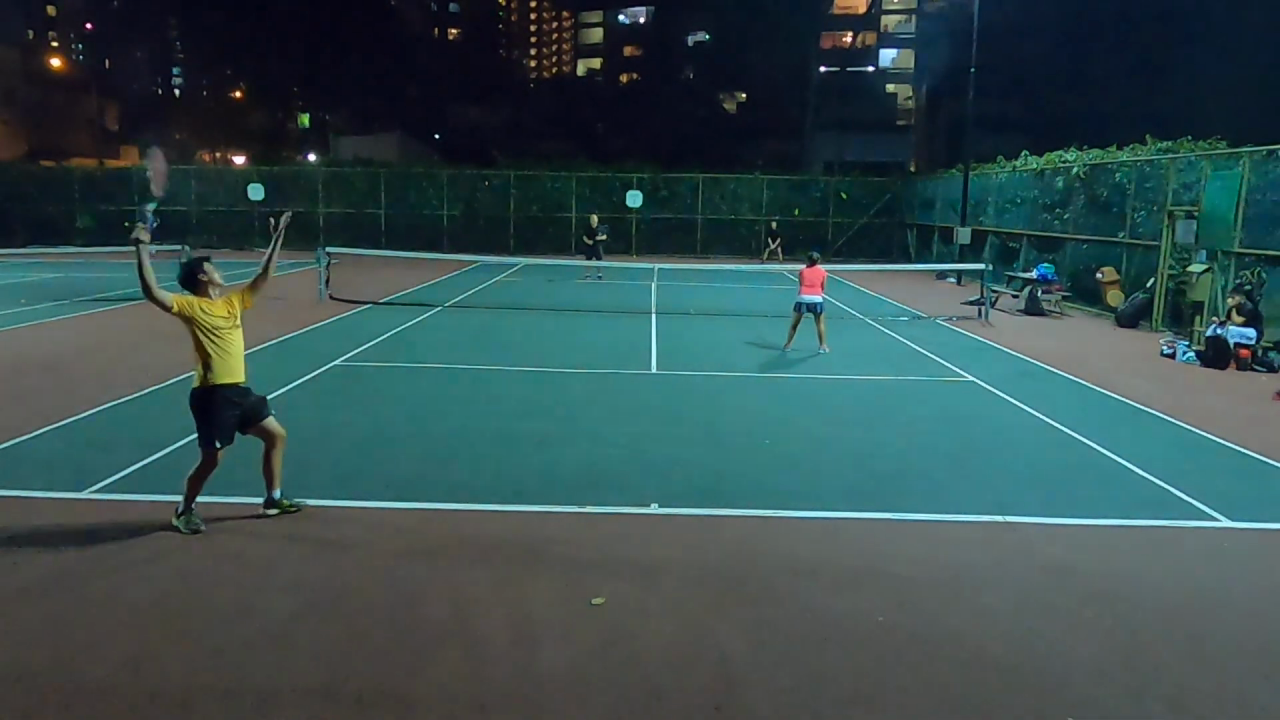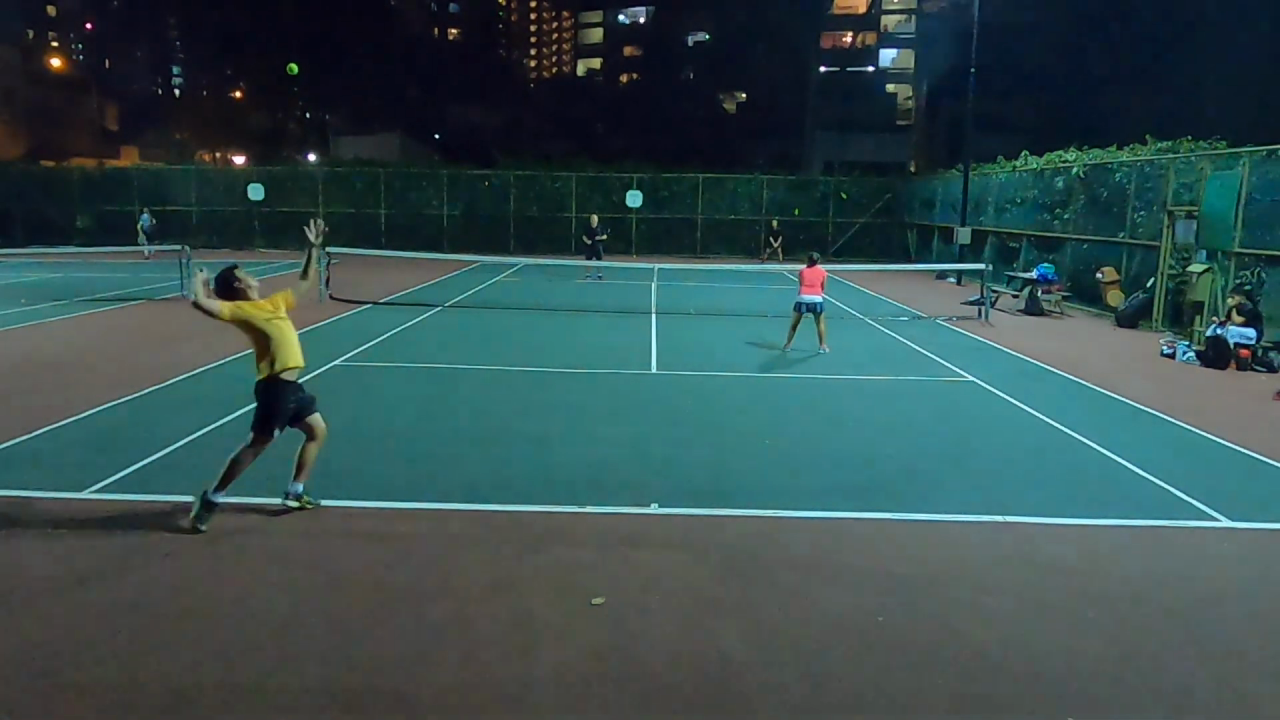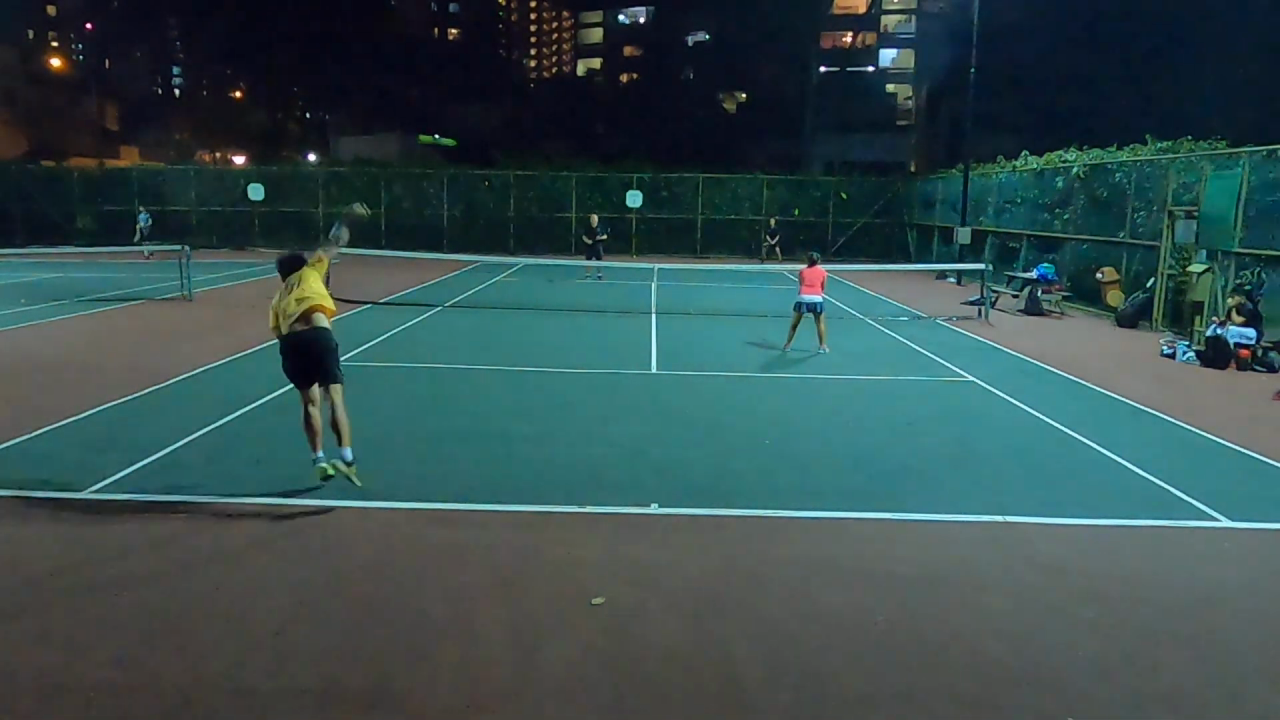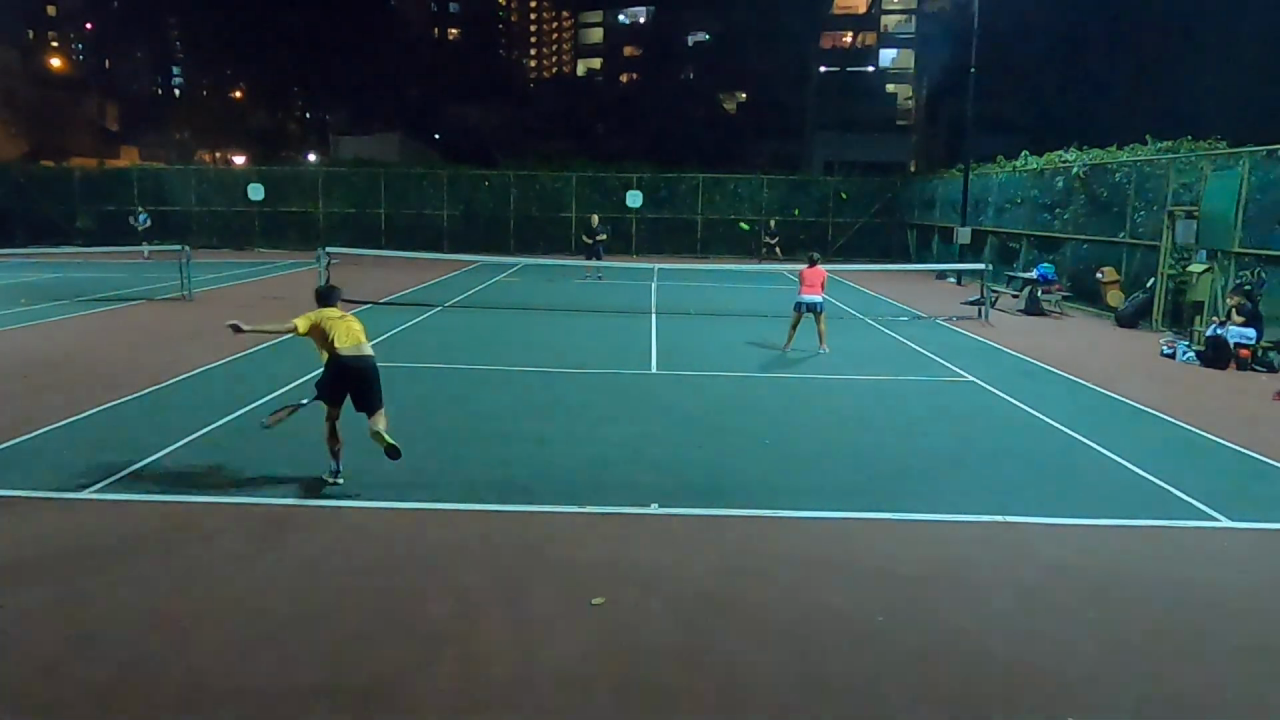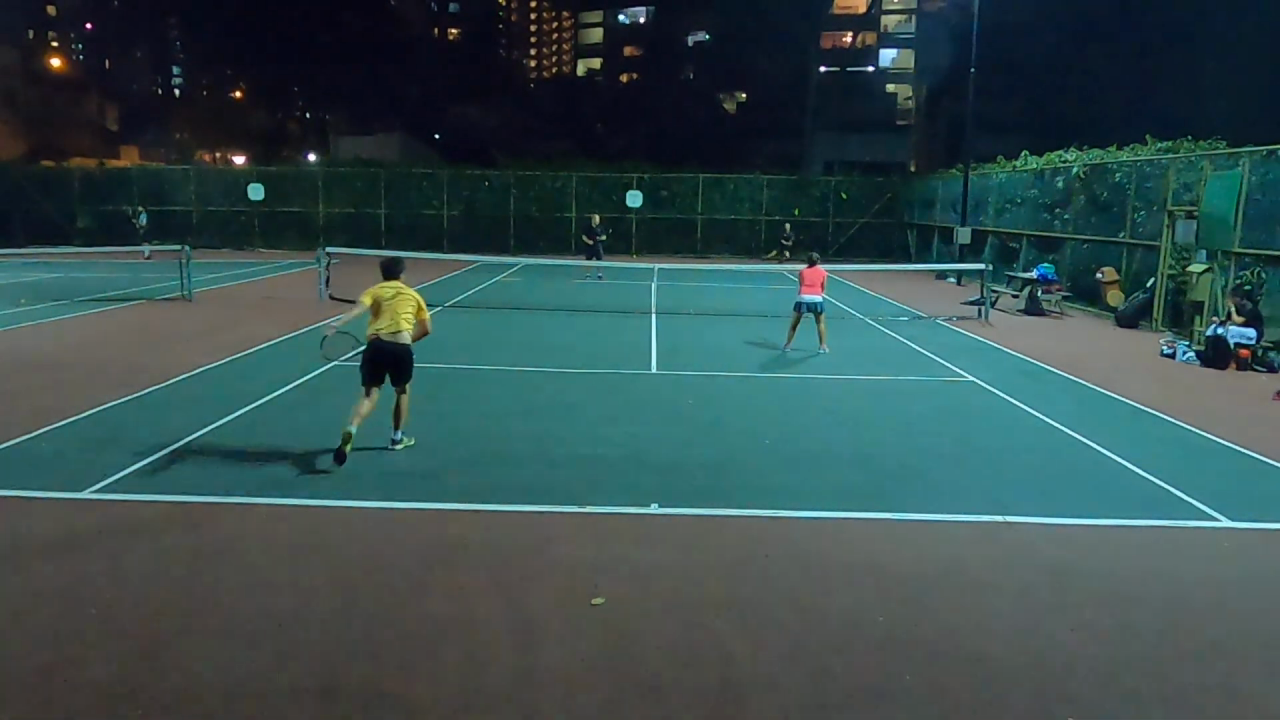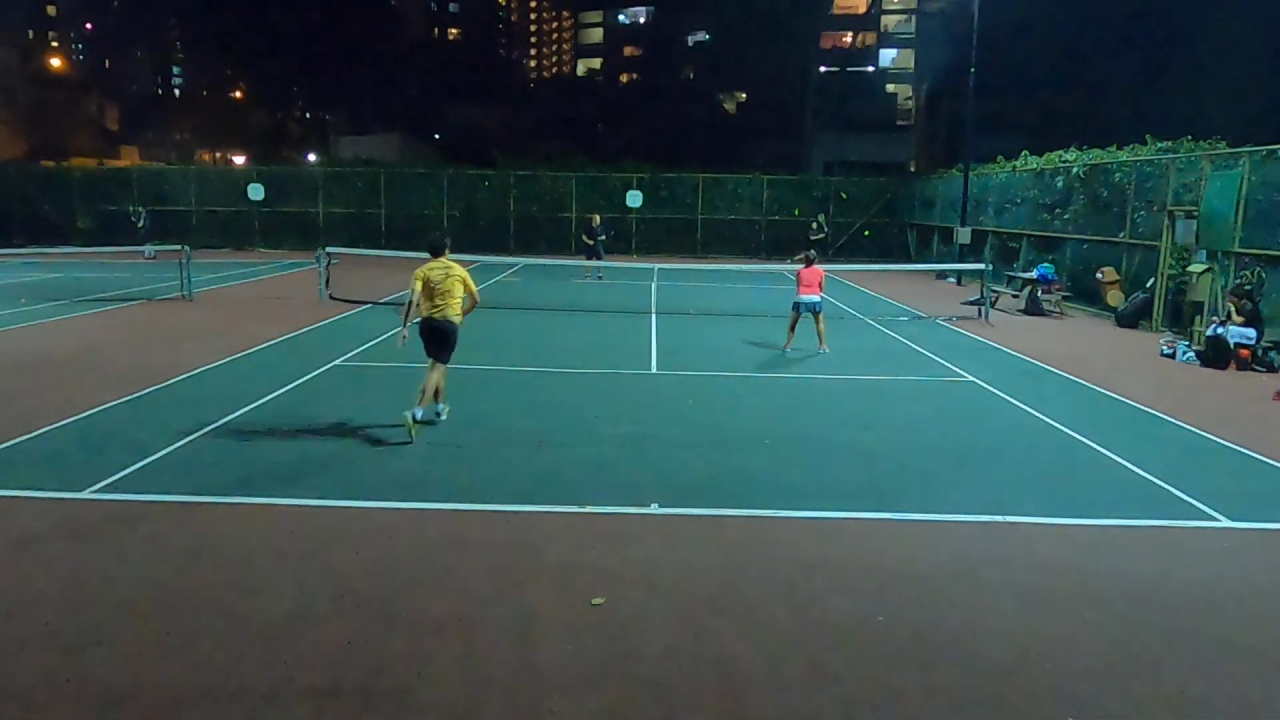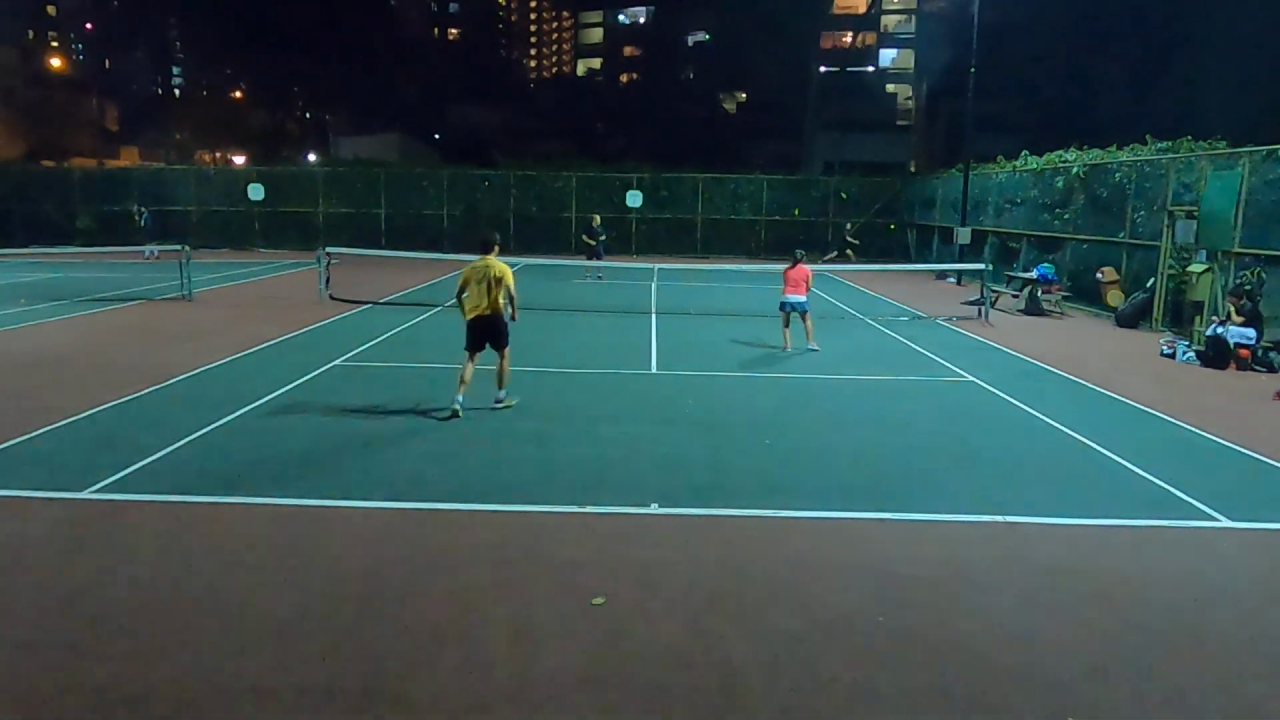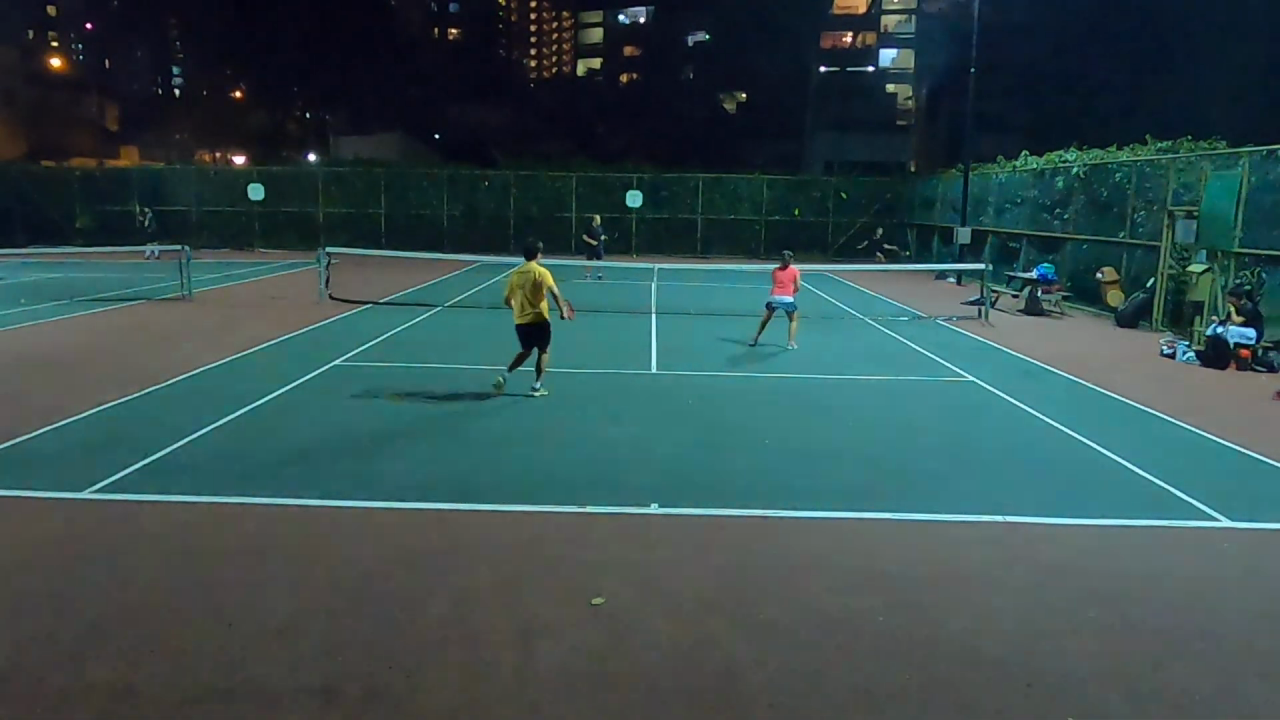
dt=0.3s
person 1, frame 1
left shoulder: (234, 302)
right shoulder: (191, 307)
left elbow: (264, 275)
right elbow: (152, 292)
left wrist: (278, 238)
right wrist: (143, 249)
left hip: (239, 390)
right hip: (213, 394)
left knee: (276, 435)
right knee: (212, 458)
left ankle: (274, 499)
right ankle: (184, 511)
person 1, frame 2
left shoulder: (275, 302)
right shoulder: (241, 309)
left elbow: (307, 282)
right elbow: (200, 303)
left wrist: (314, 246)
right wrist: (198, 283)
left hip: (290, 384)
right hip: (276, 385)
left knee: (318, 431)
right knee: (256, 445)
left ankle: (295, 492)
right ankle: (210, 499)
person 1, frame 3
left shoulder: (278, 299)
right shoulder: (310, 273)
left elbow: (278, 334)
right elbow: (333, 243)
right wrist: (348, 216)
left hip: (292, 345)
right hip: (317, 336)
left knee: (310, 403)
right knee: (334, 398)
left ankle: (320, 460)
right ankle: (346, 457)
person 1, frame 4
left shoulder: (314, 318)
right shoulder: (352, 319)
left elbow: (285, 327)
left wrist: (249, 328)
left hip: (339, 362)
right hip: (366, 361)
left knee: (332, 416)
right knee: (378, 416)
left ankle: (335, 470)
right ankle: (379, 433)
person 1, frame 5
left shoulder: (374, 291)
right shoulder: (413, 295)
left elbow: (359, 308)
right elbow: (426, 329)
left wrist: (338, 323)
left hip: (376, 346)
right hip: (400, 347)
left knee: (368, 397)
right knee: (402, 391)
left ankle: (350, 432)
right ankle: (397, 438)
person 1, frame 6
left shoulder: (421, 272)
right shoulder: (459, 270)
left elbow: (413, 300)
right elbow: (475, 299)
left wrist: (404, 327)
right wrist: (460, 314)
left hip: (427, 323)
right hip: (448, 324)
left knee: (436, 365)
right knee: (437, 371)
left ankle: (439, 408)
right ankle: (415, 414)
person 1, frame 7
left shoulder: (470, 269)
right shoulder: (502, 268)
left elbow: (459, 295)
right elbow: (511, 293)
left wrist: (465, 313)
right wrist: (514, 312)
left hip: (473, 319)
right hip: (495, 318)
left knee: (471, 360)
right knee: (504, 355)
left ankle: (458, 401)
right ankle: (501, 398)
person 1, frame 8
left shoulder: (515, 274)
right shoulder: (541, 272)
left elbow: (507, 300)
right elbow: (554, 293)
right wrist: (563, 311)
left hip: (520, 322)
right hip: (538, 321)
left knee: (525, 352)
right knee: (543, 352)
left ankle: (505, 376)
right ankle: (536, 387)
